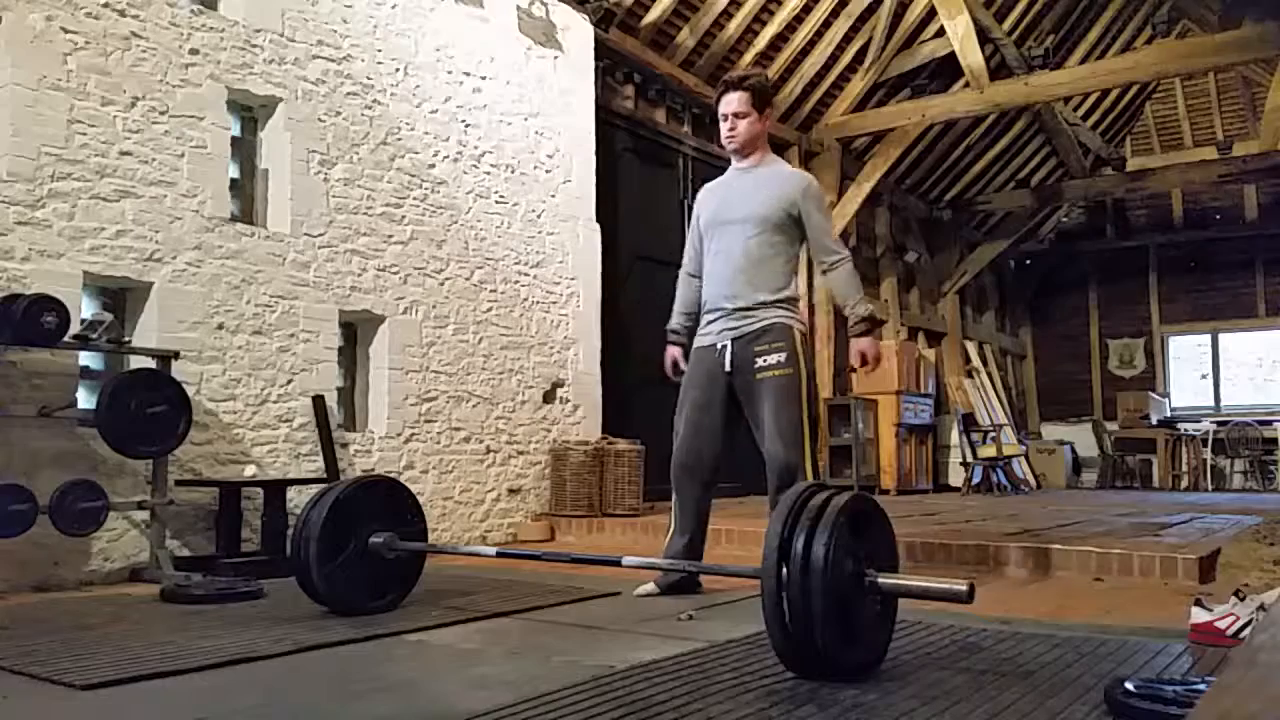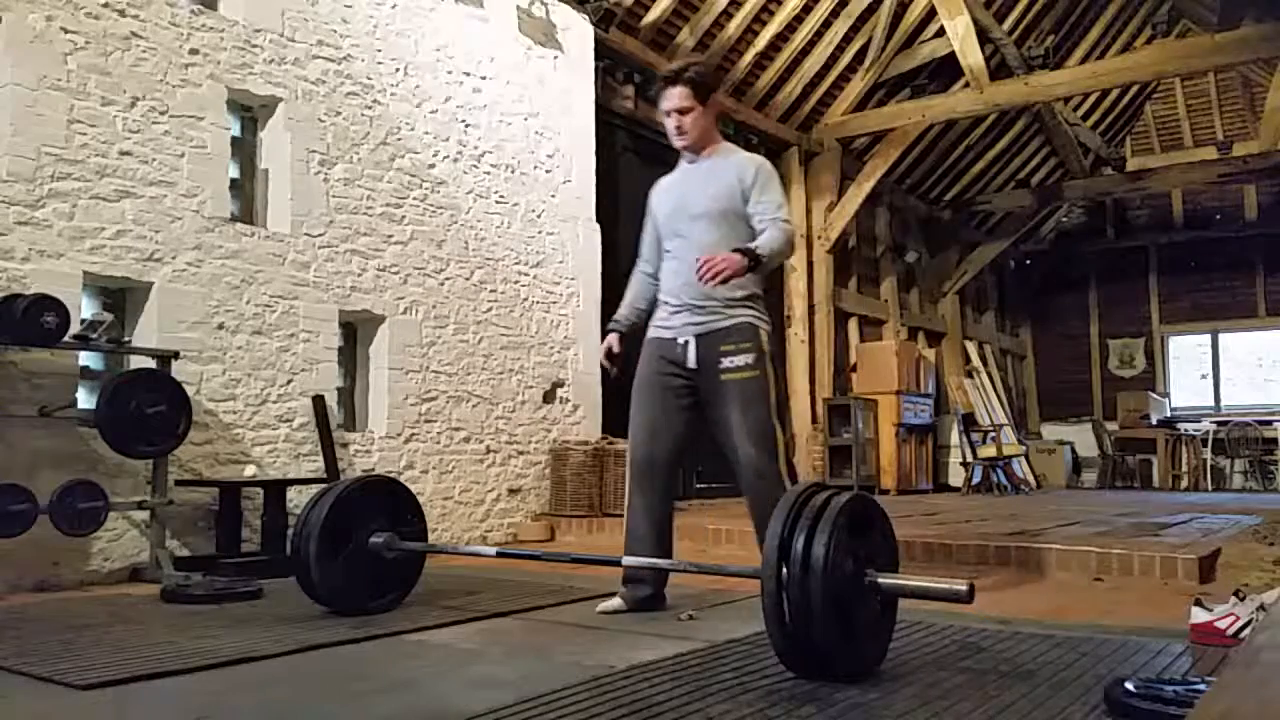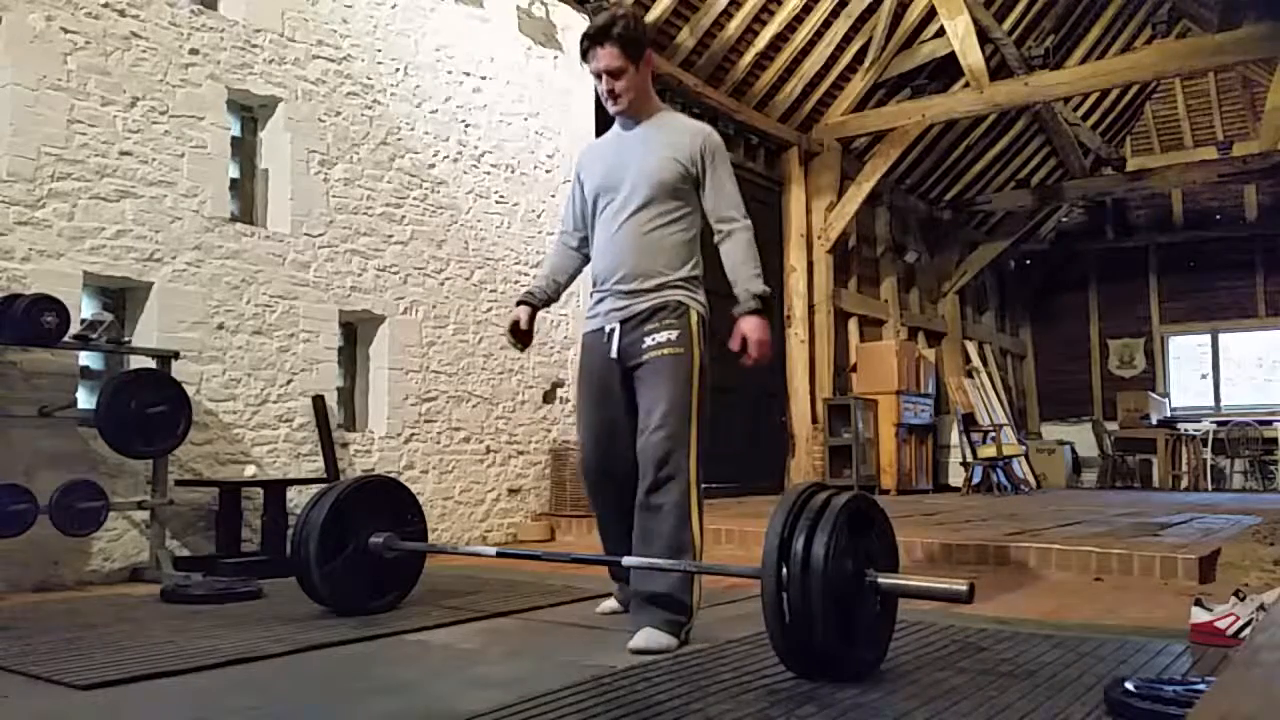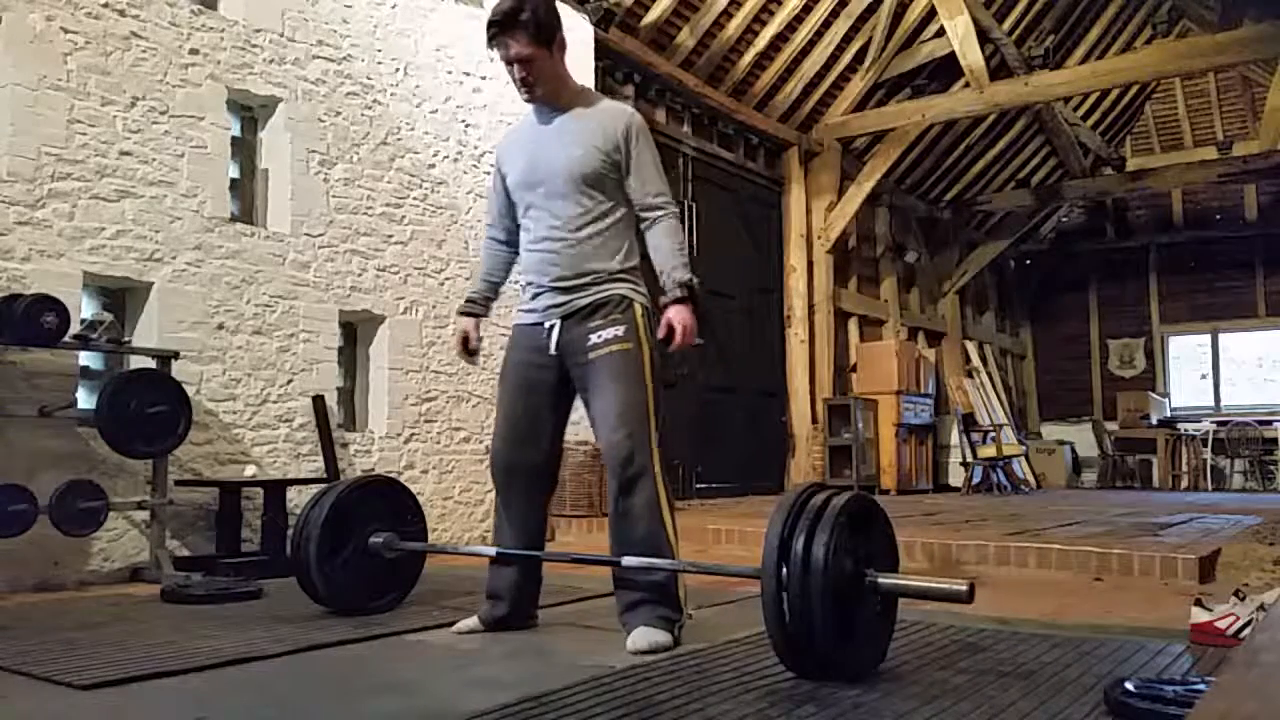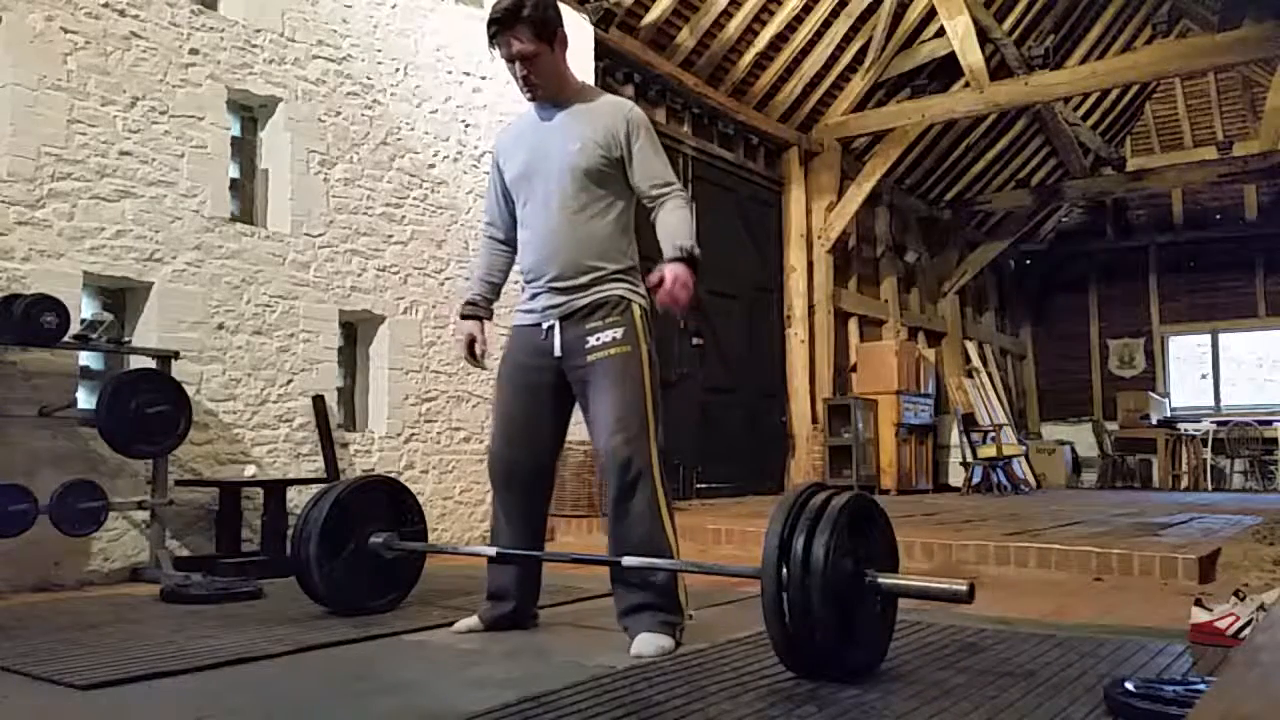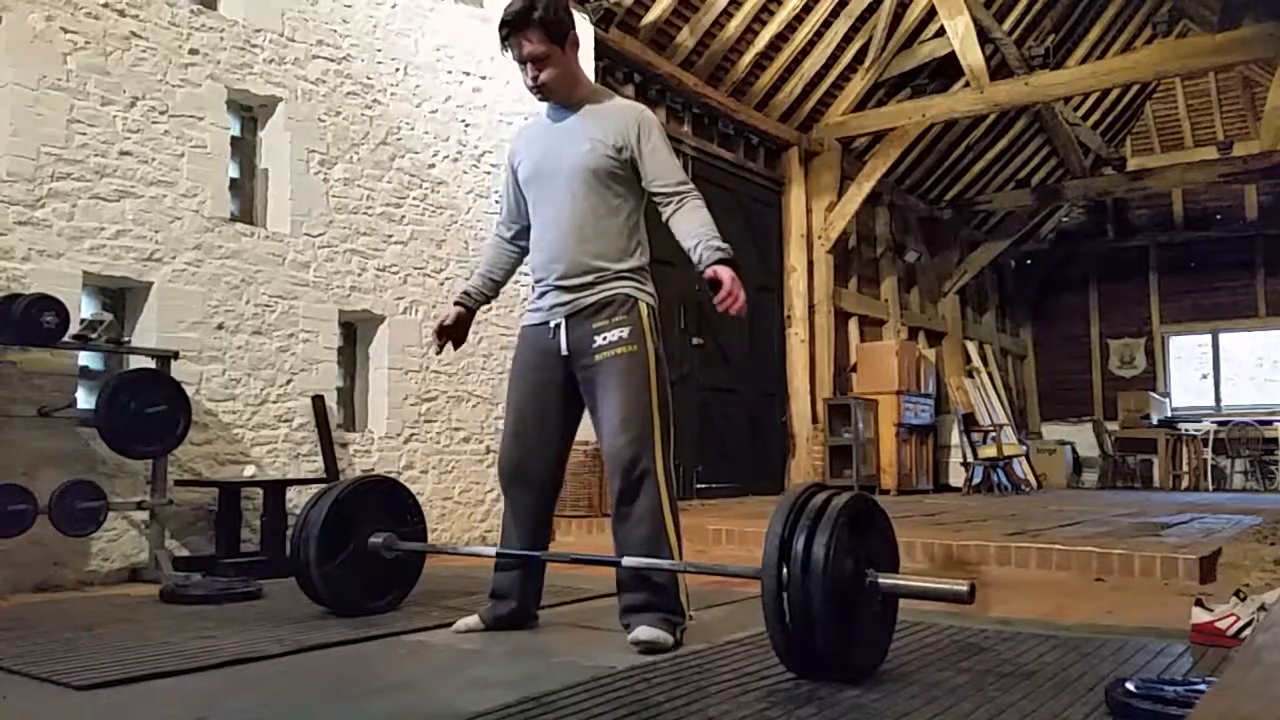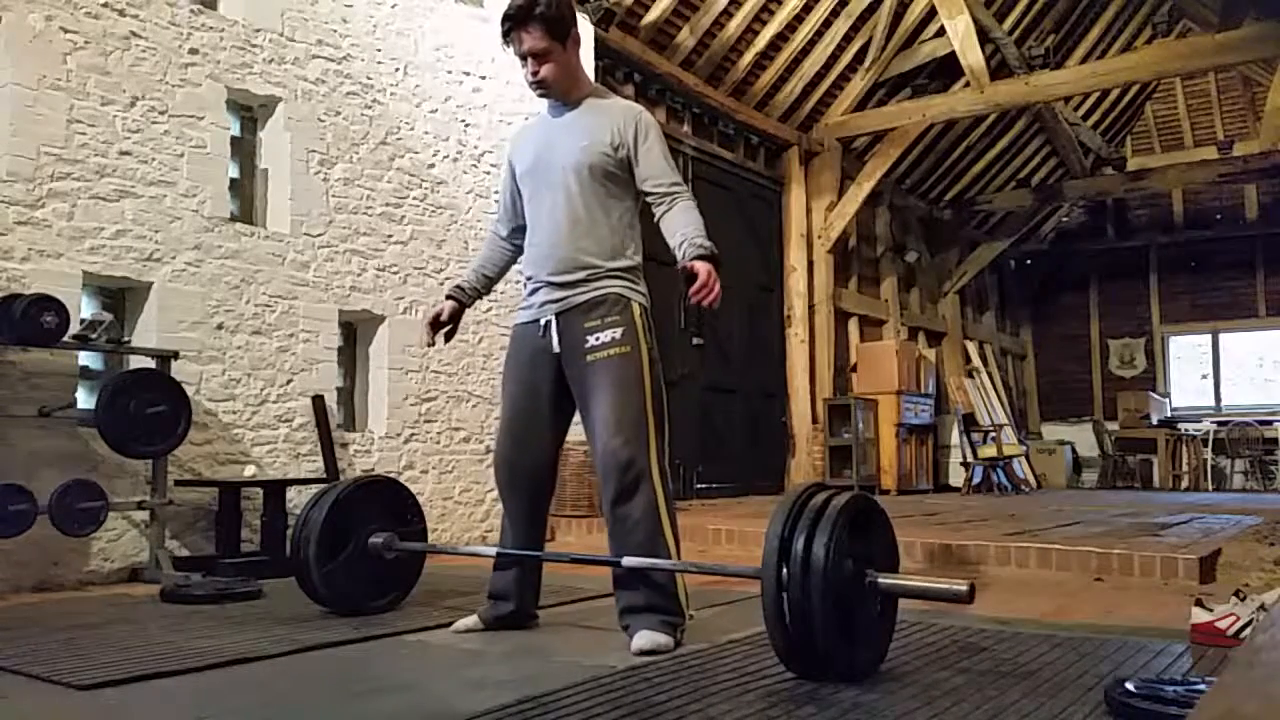
dt=0.7s
person 1, frame 1
left shoulder: (796, 185)
right shoulder: (708, 195)
left elbow: (833, 260)
left wrist: (862, 325)
right wrist: (677, 334)
left hip: (771, 336)
right hip: (710, 341)
left knee: (786, 459)
right knee: (689, 457)
right ankle: (680, 568)
person 1, frame 2
left shoulder: (750, 169)
right shoulder: (662, 190)
left elbow: (780, 232)
left wrist: (745, 257)
right wrist: (618, 325)
left hip: (733, 333)
right hip: (666, 339)
left knee: (758, 461)
right knee: (648, 461)
right ankle: (642, 585)
person 1, frame 3
left shoulder: (695, 140)
right shoulder: (592, 156)
left elbow: (732, 227)
right elbow: (572, 241)
left wrist: (752, 304)
right wrist: (532, 298)
left hip: (667, 317)
right hip: (602, 324)
left knee: (664, 458)
right knee: (603, 461)
left ankle: (663, 610)
right ankle: (633, 580)
person 1, frame 4
left shoulder: (617, 122)
right shoulder: (511, 144)
left elbow: (658, 212)
right elbow: (500, 237)
left wrist: (679, 293)
right wrist: (473, 306)
left hip: (608, 311)
right hip: (534, 323)
left knee: (627, 454)
right knee: (516, 463)
left ankle: (652, 609)
right ankle: (509, 601)
person 1, frame 5
left shoulder: (618, 117)
right shoulder: (509, 140)
left elbow: (666, 196)
right elbow: (498, 235)
left wrist: (680, 257)
right wrist: (475, 308)
left hip: (607, 312)
right hip: (534, 322)
left knee: (626, 458)
right knee: (514, 464)
left ankle: (652, 613)
right ankle: (510, 600)
person 1, frame 6
left shoulder: (628, 120)
right shoulder: (525, 142)
left elbow: (678, 198)
right elbow: (509, 235)
left wrist: (716, 260)
right wrist: (468, 300)
left hip: (615, 311)
right hip: (543, 320)
left knee: (633, 457)
right knee: (523, 464)
left ankle: (654, 610)
right ankle: (513, 600)
person 1, frame 7
left shoulder: (626, 119)
right shoulder: (525, 139)
left elbow: (670, 198)
right elbow: (506, 232)
left wrist: (698, 255)
right wrist: (460, 294)
left hip: (607, 310)
right hip: (534, 318)
left knee: (626, 458)
right knee: (519, 463)
left ankle: (654, 612)
right ankle: (511, 600)
